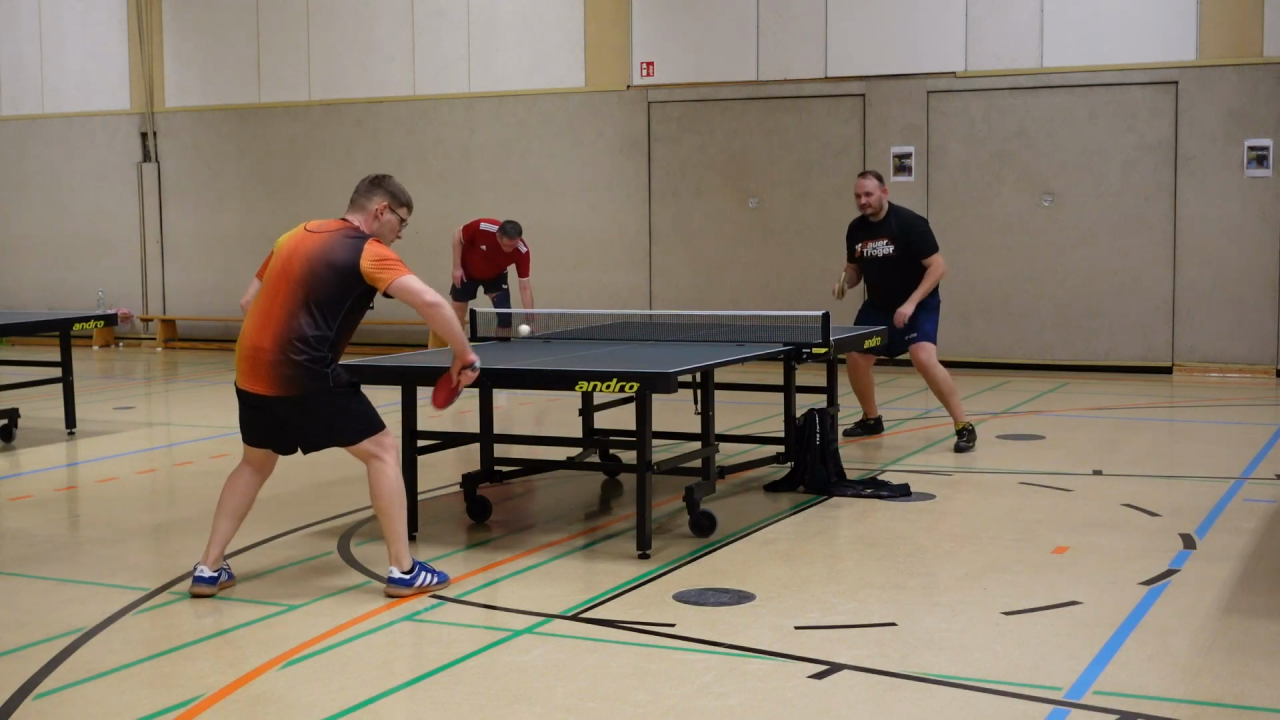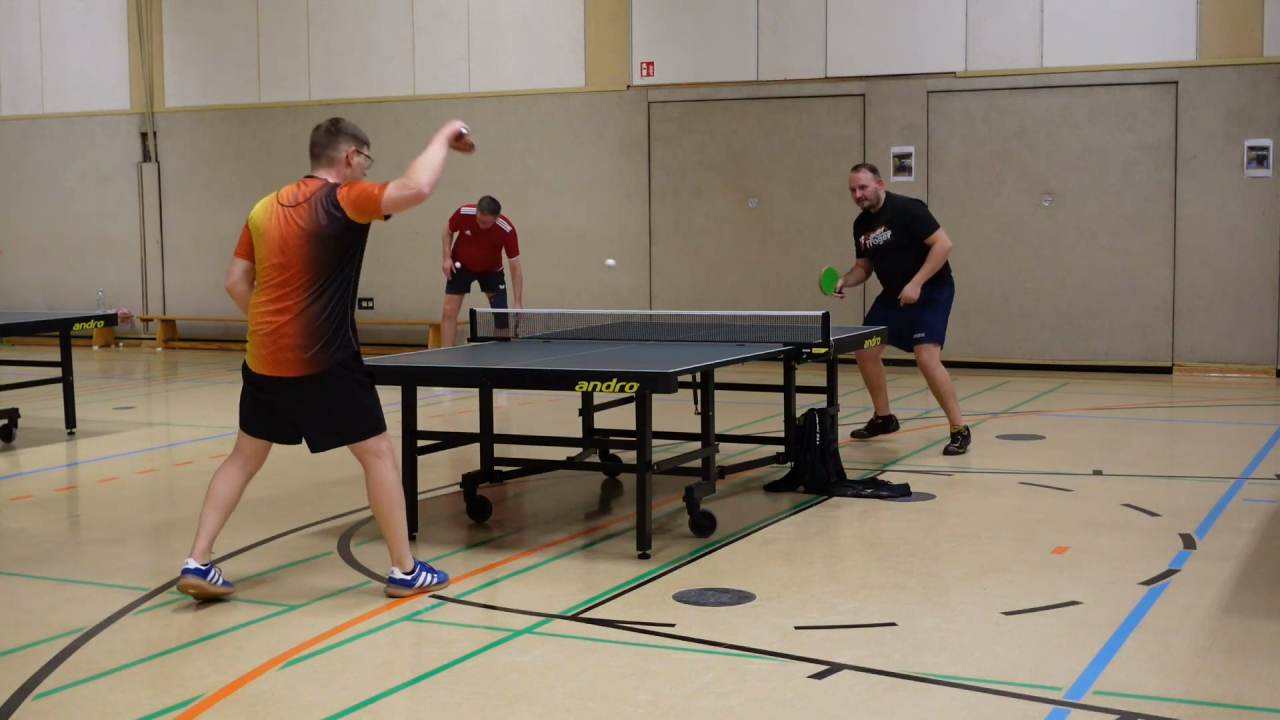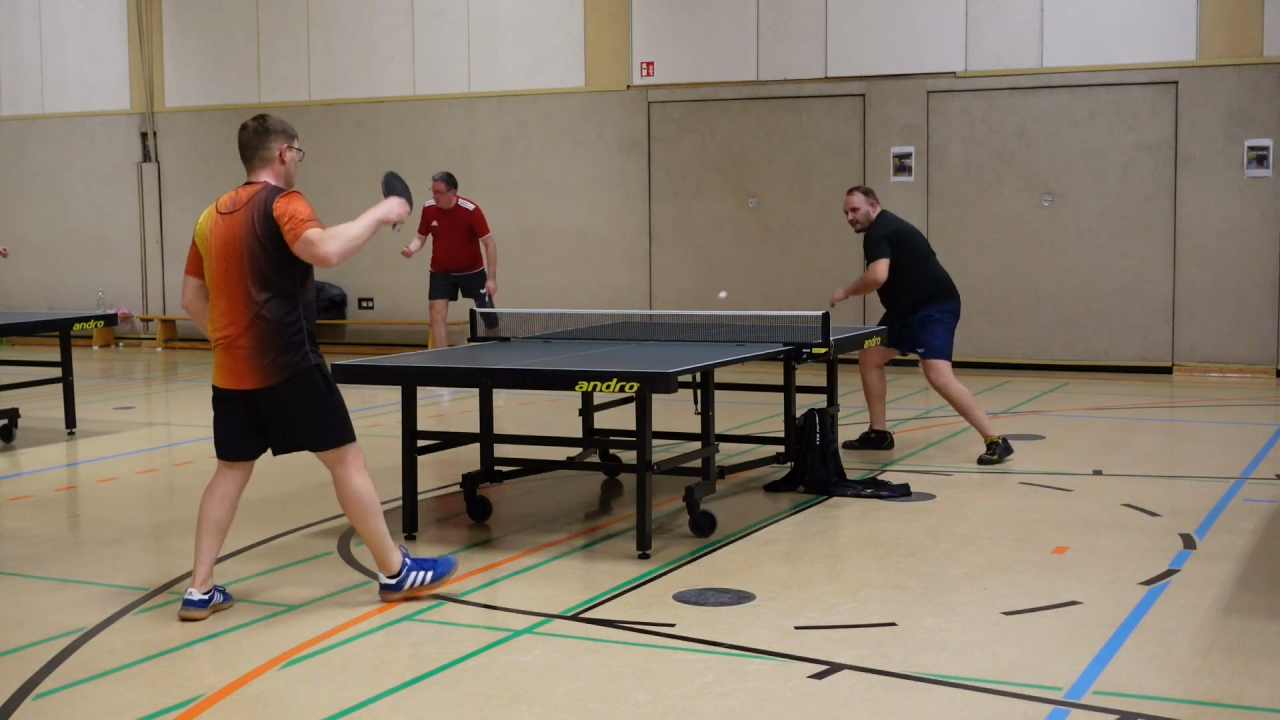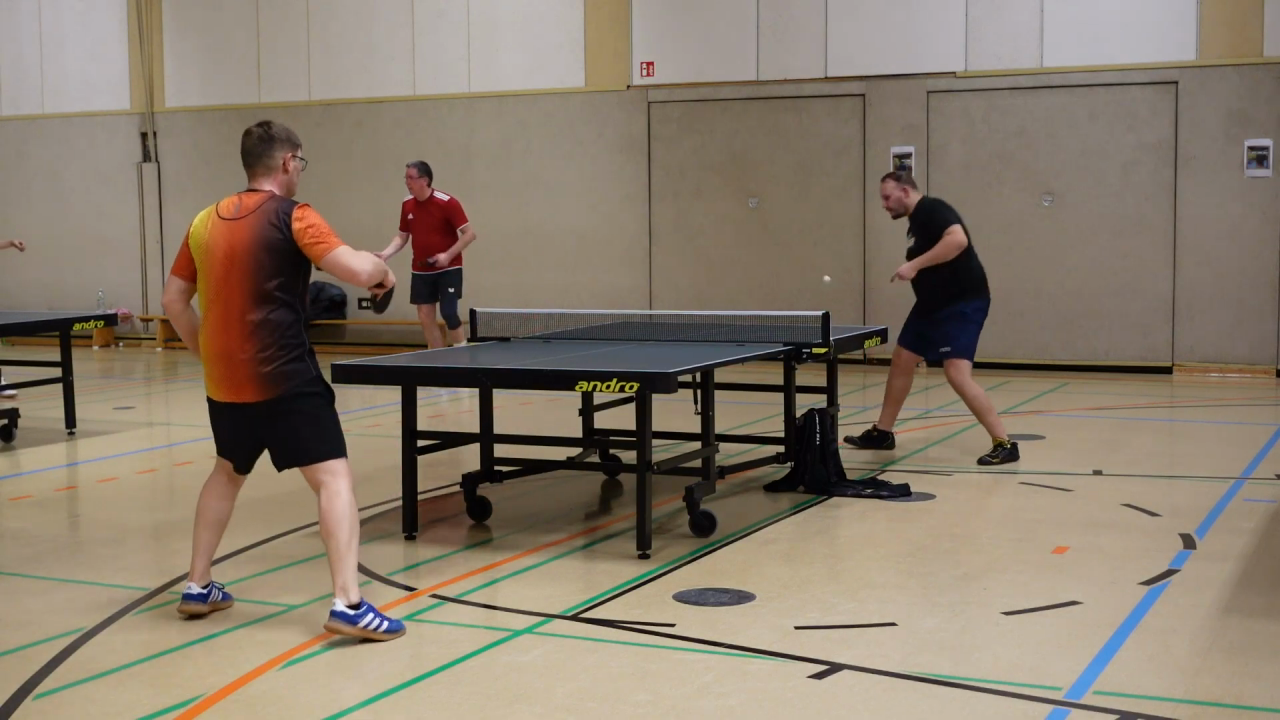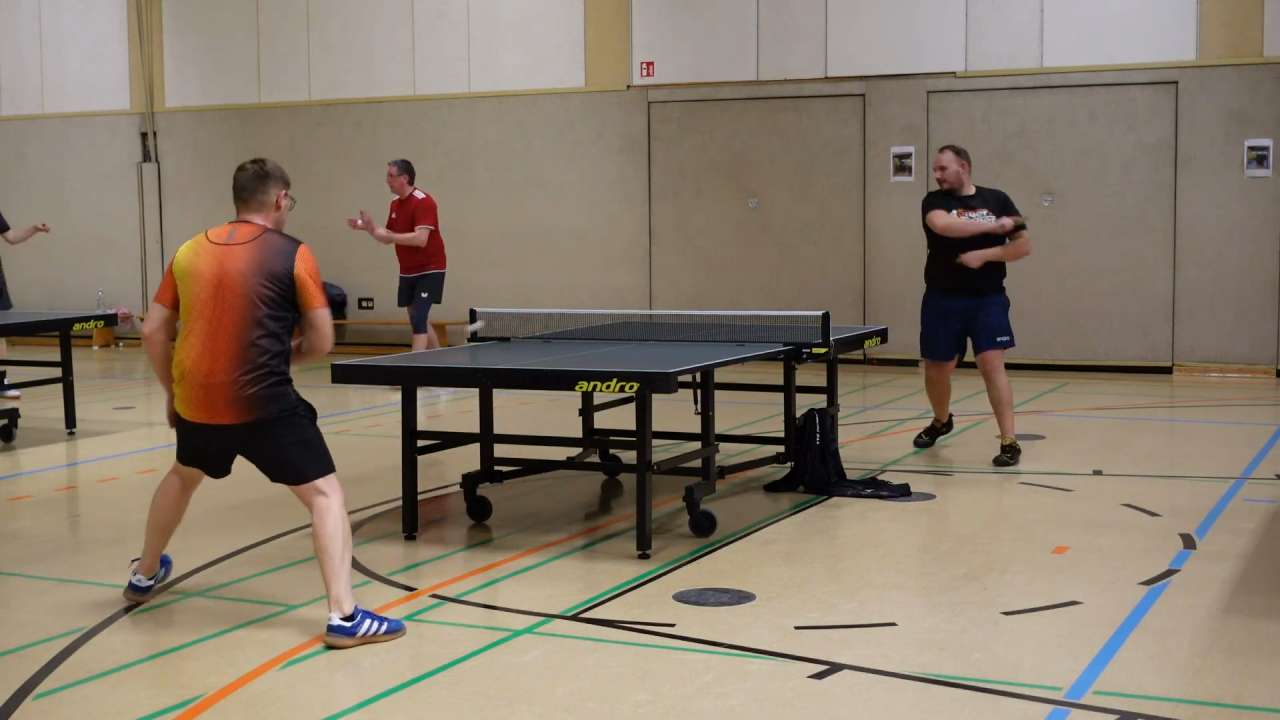
dt=0.3s
person 1, frame 1
left shoulder: (295, 236)
right shoulder: (367, 252)
left elbow: (250, 300)
right elbow: (429, 301)
right wrist: (463, 353)
left hip: (252, 372)
right hip: (305, 376)
left knee: (254, 465)
right knee: (382, 452)
left ankle: (208, 569)
right ankle: (402, 570)
person 1, frame 2
left shoulder: (265, 207)
right shoulder: (344, 200)
left elbow: (236, 282)
right elbow: (417, 188)
right wrist: (444, 135)
left hip: (264, 359)
right hip: (323, 360)
left knee: (244, 459)
right knee: (379, 453)
left ankle: (199, 563)
right ankle: (404, 570)
person 1, frame 3
left shoulder: (209, 217)
right shoulder: (281, 204)
left elbow: (192, 299)
right elbow: (327, 251)
right wrist: (381, 212)
left hip: (231, 374)
right hip: (288, 367)
left knee: (230, 472)
right knee: (348, 461)
left ankle: (199, 590)
right ankle: (394, 571)
person 1, frame 4
left shoulder: (204, 221)
right shoulder: (292, 216)
left elbow: (173, 301)
right elbow: (357, 269)
right wrist: (382, 269)
left hip: (225, 382)
right hip: (285, 378)
left knee: (226, 475)
right knee: (334, 479)
left ankle: (198, 586)
right ankle: (347, 604)
person 1, frame 5
left shoulder: (188, 249)
right shoulder: (291, 254)
left elbow: (155, 333)
right elbow: (321, 343)
left wrist: (176, 393)
right wrist: (291, 350)
left hip: (196, 401)
right hip: (262, 403)
left knee: (183, 475)
right knee: (326, 495)
left ankle: (144, 574)
right ankle: (344, 615)
person 2, frame 1
left shoulder: (910, 223)
right shoulder: (855, 230)
left elbow: (937, 267)
right elbow: (854, 268)
left wrist: (912, 303)
right wrist: (845, 283)
left hip: (918, 307)
right hip: (877, 307)
left knee: (924, 359)
right knee: (856, 362)
left ankle: (964, 427)
right ankle: (871, 419)
person 2, frame 2
left shoulder: (907, 209)
right shoulder: (861, 224)
left elbow: (943, 244)
right elbow: (864, 266)
left wrist: (916, 283)
right wrist: (844, 281)
left hip: (930, 292)
right hip: (894, 296)
left knee: (927, 359)
right knee: (866, 352)
left ankle: (959, 430)
right ankle: (883, 417)
person 2, frame 3
left shoulder: (879, 231)
right shoulder: (892, 228)
left elbow: (878, 276)
right elbow: (908, 270)
left wrist: (846, 293)
left hip: (934, 310)
right hip: (908, 311)
left knee: (940, 377)
right knee: (869, 358)
left ankle: (995, 440)
right ankle: (879, 432)
person 2, frame 4
left shoulder: (933, 210)
right shoulder: (918, 222)
left elbow: (958, 240)
left wrist: (915, 265)
left hip: (963, 305)
right hip: (933, 305)
left knee: (957, 376)
right knee: (901, 360)
left ankle: (1004, 443)
right ankle: (882, 431)
person 2, frame 5
left shoulder: (998, 200)
right shoulder: (934, 201)
left elbow: (1023, 246)
right elbow: (943, 226)
left wrist: (984, 254)
right wrist: (994, 224)
left hip: (987, 298)
right hip: (942, 300)
left knee: (991, 364)
right knee: (937, 368)
left ankle: (1009, 443)
right ankle: (941, 420)
